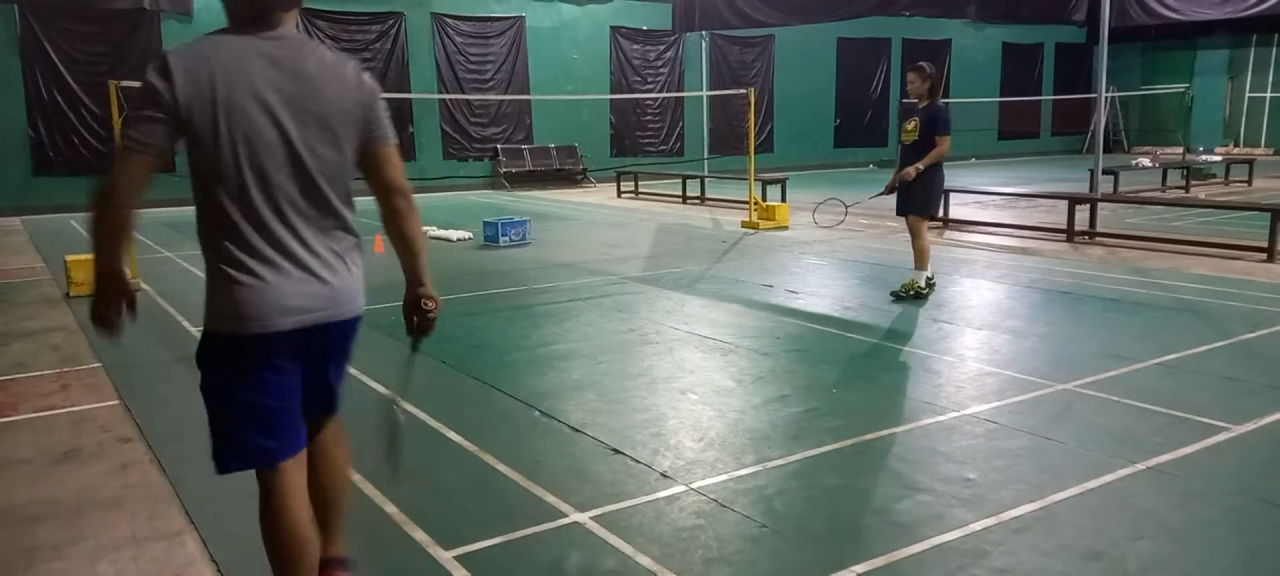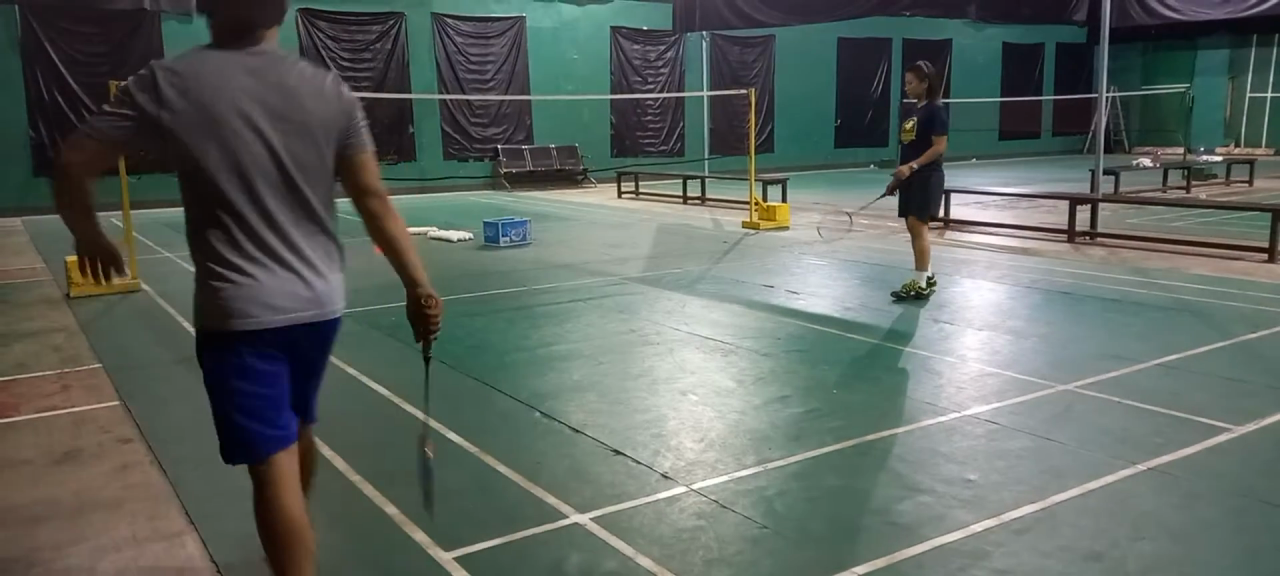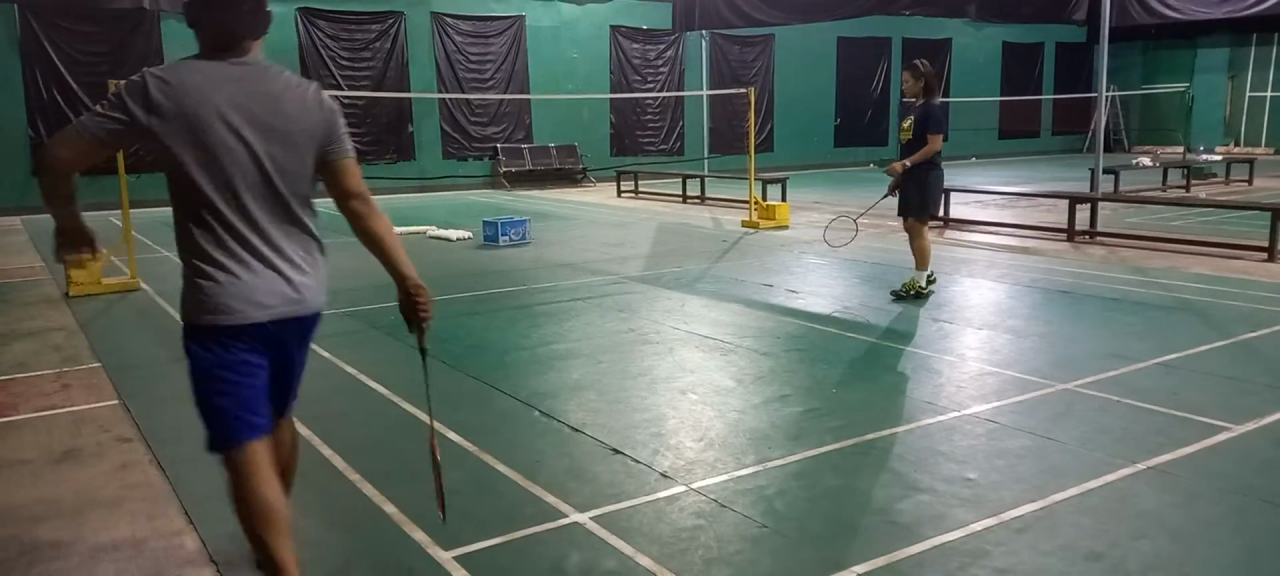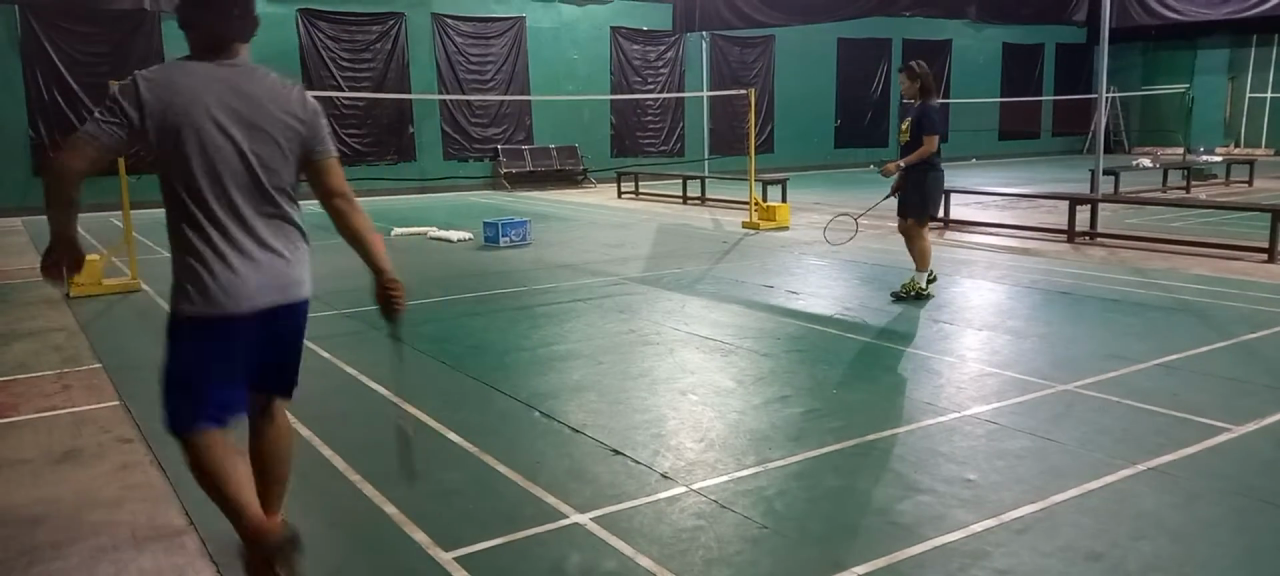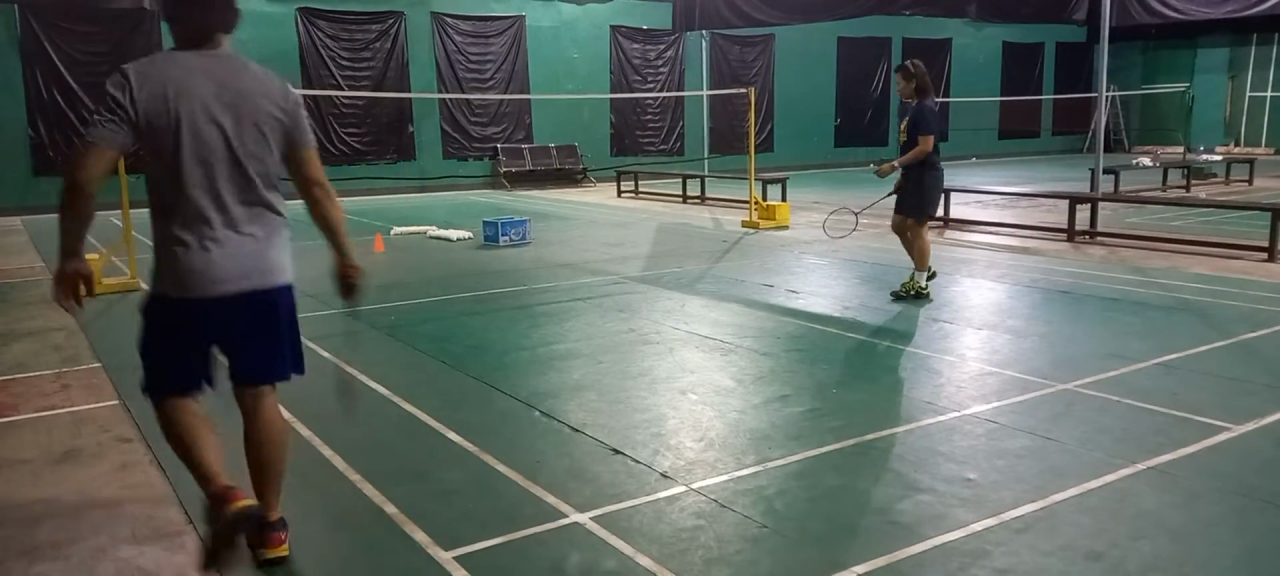
dt=0.1s
person 1, frame 1
left shoulder: (181, 71)
right shoulder: (349, 77)
left elbow: (118, 190)
right elbow: (395, 194)
left wrist: (109, 275)
right wrist: (418, 284)
left hip: (249, 311)
right hip: (336, 300)
left knee: (281, 471)
right knee: (321, 423)
person 1, frame 2
left shoulder: (168, 83)
right shoulder: (330, 92)
left elbow: (72, 166)
right elbow: (373, 200)
left wrist: (90, 237)
right wrist: (418, 285)
left hip: (240, 312)
right hip: (319, 301)
left knee: (272, 464)
right knee: (296, 427)
person 1, frame 3
left shoulder: (157, 90)
right shoulder: (311, 100)
left elbow: (56, 159)
right elbow: (357, 201)
left wrist: (69, 222)
right wrist: (407, 279)
left hip: (223, 307)
right hip: (300, 297)
left knee: (248, 453)
right knee: (275, 421)
person 1, frame 4
left shoulder: (148, 91)
right shoulder: (294, 100)
left elbow: (64, 170)
right elbow: (338, 197)
left wrist: (63, 238)
right wrist: (384, 273)
left hip: (209, 297)
right hip: (285, 288)
left knee: (200, 428)
right knee: (268, 407)
right ankle: (271, 529)
person 1, frame 5
left shoulder: (138, 82)
right shoulder: (277, 91)
left elbow: (86, 178)
right elbow: (315, 186)
left wrist: (71, 256)
right wrist: (344, 257)
left hip: (188, 280)
right hip: (267, 274)
left knee: (173, 393)
right knee: (260, 398)
left ankle: (226, 497)
right ankle: (269, 524)
person 2, frame 1
left shoulder: (938, 111)
right shoulder: (909, 111)
left elbow: (943, 147)
left wrist: (918, 167)
right wrist: (895, 176)
left hip: (927, 178)
right hip: (908, 178)
left knee: (918, 227)
right knee: (914, 229)
left ankle: (919, 284)
right ankle: (926, 276)
person 2, frame 2
left shoulder: (935, 111)
right shoulder: (911, 110)
left elbow: (939, 147)
left wrist: (911, 166)
right wrist: (898, 177)
left hip: (927, 177)
right hip: (911, 178)
left knee: (918, 227)
right knee: (913, 230)
left ankle: (920, 285)
right ankle: (926, 277)
person 2, frame 3
left shoulder: (932, 109)
right shoulder: (911, 109)
left elbow: (934, 146)
left wrist: (904, 164)
right wrist: (898, 176)
left hip: (926, 176)
right hip: (910, 177)
left knee: (918, 227)
right knee: (910, 228)
left ankle: (920, 285)
right ankle: (926, 274)
person 2, frame 4
left shoulder: (928, 110)
right shoulder: (915, 109)
left elbow: (930, 147)
left wrist: (899, 165)
right wrist: (900, 177)
left hip: (926, 178)
right hip: (913, 178)
left knee: (918, 229)
right knee: (905, 228)
left ankle: (921, 285)
right ankle: (924, 273)
person 2, frame 5
left shoulder: (925, 109)
right shoulder: (915, 108)
left elbow: (925, 147)
left wrist: (895, 165)
right wrist: (902, 176)
left hip: (925, 177)
right hip: (913, 177)
left knee: (917, 228)
right knee: (899, 226)
left ankle: (920, 285)
right ankle: (923, 270)
